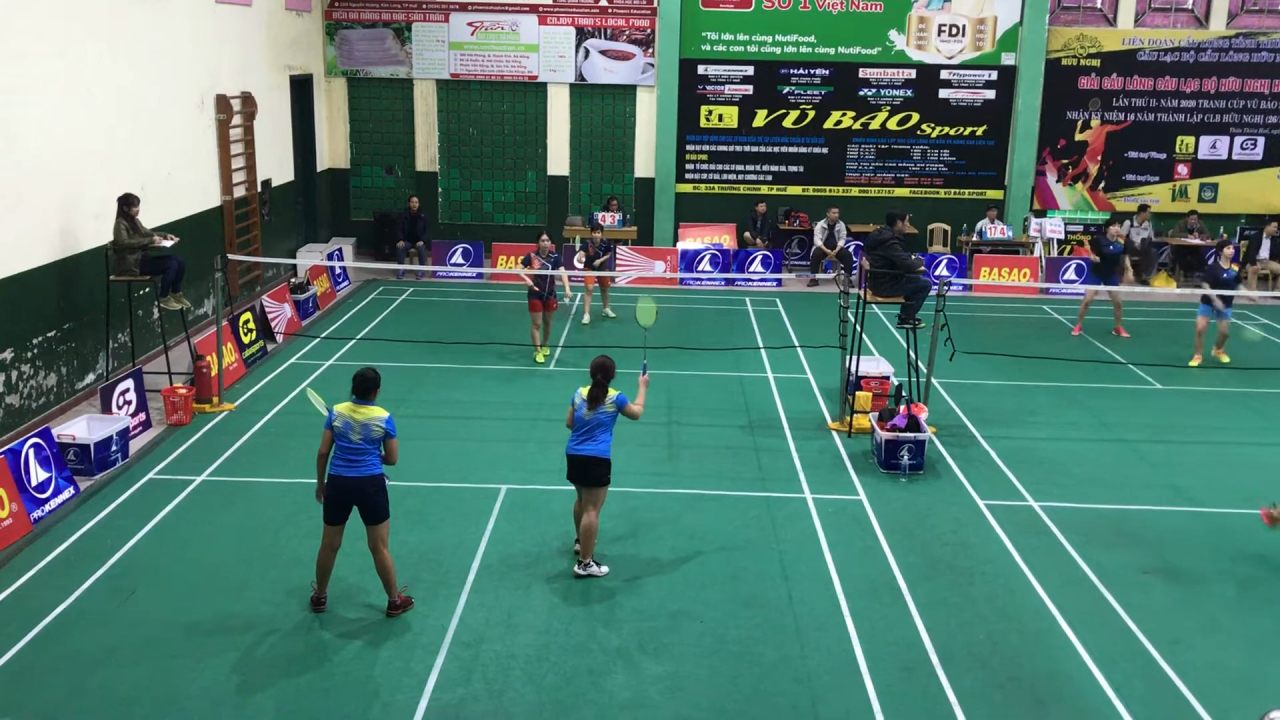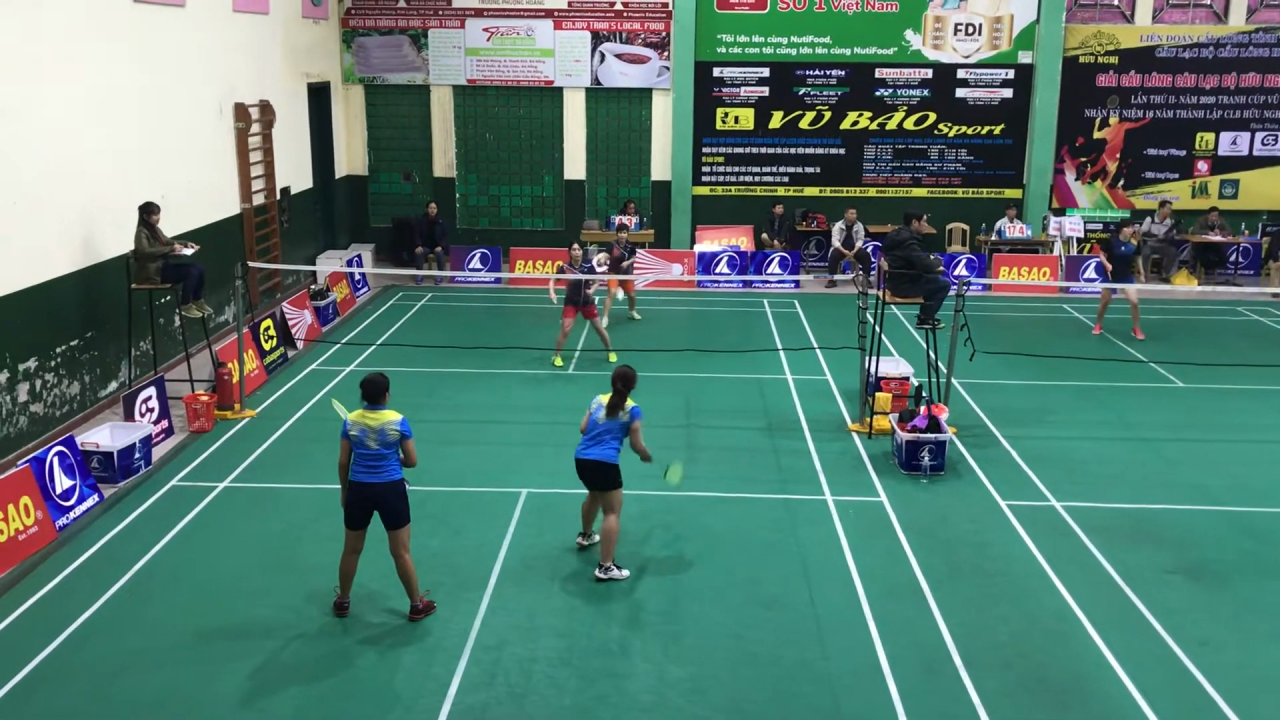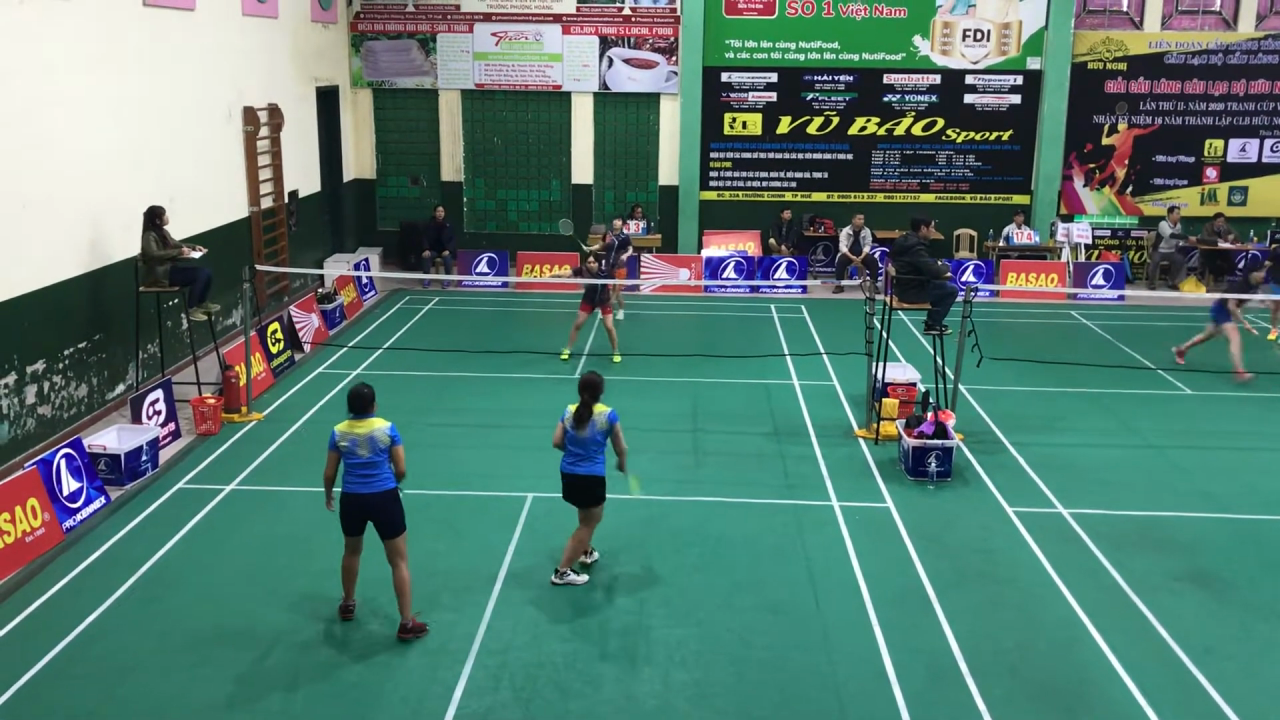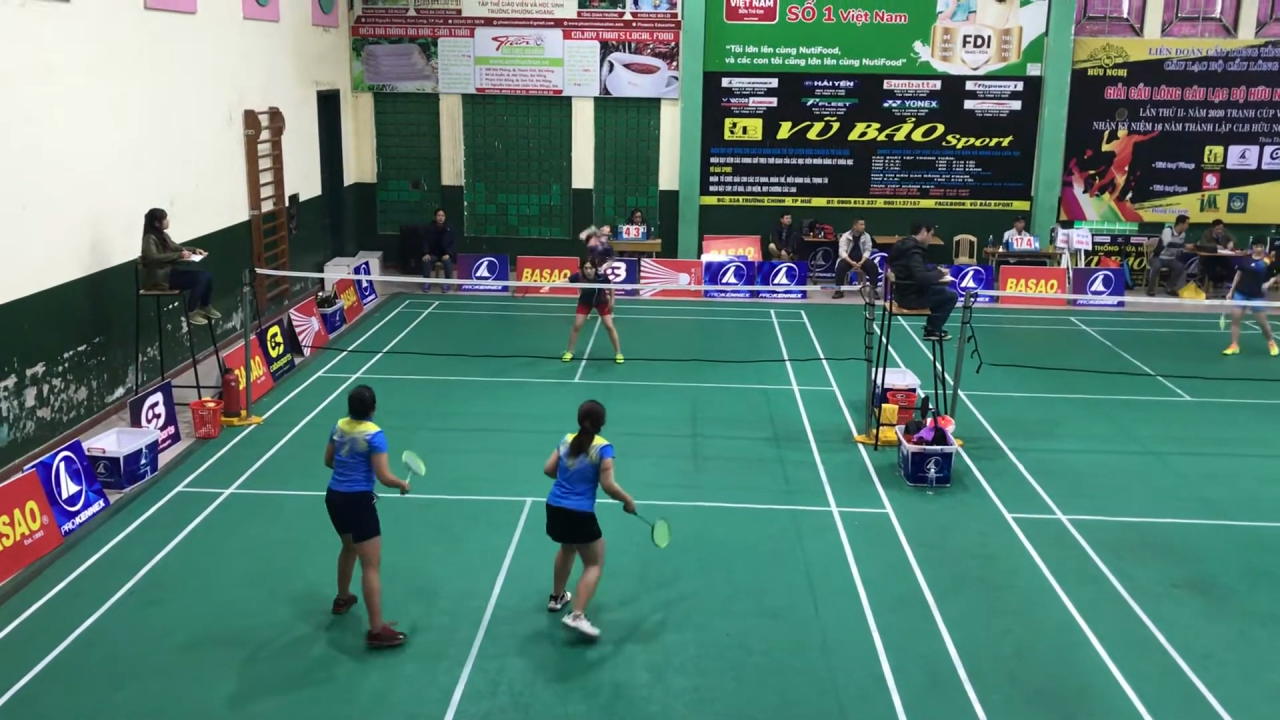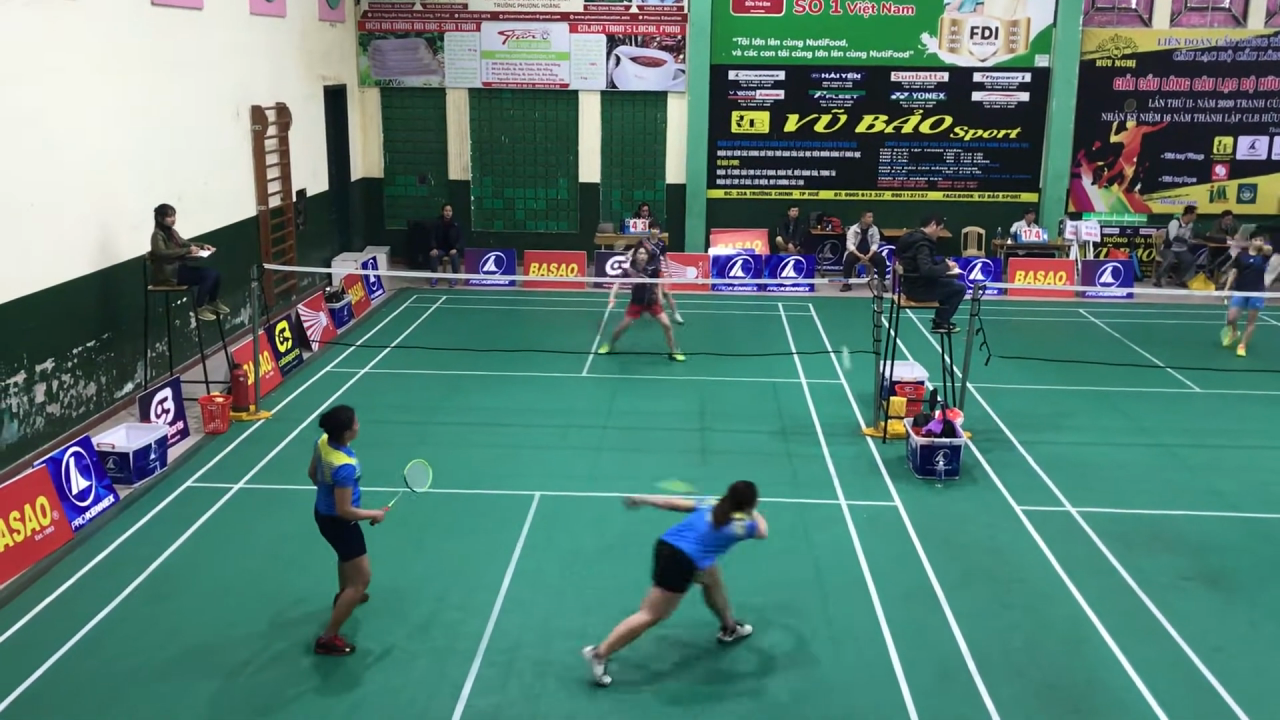
dt=1s
person 1, frame 1
left shoulder: (336, 412)
right shoulder: (383, 418)
left elbow: (322, 452)
right elbow: (392, 459)
left wrist: (320, 483)
left hip: (338, 483)
right hip: (370, 485)
left knee: (329, 545)
right knee: (380, 548)
left ankle: (319, 597)
right ankle: (394, 601)
person 1, frame 2
left shoulder: (351, 421)
right shoulder: (398, 421)
left elbow: (343, 462)
right elbow: (411, 461)
left wrist: (344, 491)
left hip: (358, 490)
right hip: (391, 490)
left knee: (351, 550)
right knee: (401, 553)
left ankle: (342, 601)
right ankle: (416, 605)
person 1, frame 3
left shoulder: (339, 432)
right shoulder: (387, 429)
left elbow: (329, 473)
right elbow: (401, 471)
left wrist: (328, 495)
left hip: (352, 499)
right hip: (384, 498)
left knee: (352, 552)
right knee: (399, 561)
left ankle: (348, 604)
right ankle: (407, 623)
person 1, frame 4
left shoulder: (339, 427)
right shoulder: (374, 435)
right elbow: (384, 477)
right wrist: (403, 485)
left hip: (334, 497)
right hip: (359, 500)
left knee: (349, 547)
right knee: (371, 566)
left ankle: (342, 598)
right ankle: (377, 629)
person 1, frame 5
left shoulder: (322, 443)
right shoulder: (344, 466)
left elbow: (312, 474)
right elbow: (344, 511)
right wrist: (374, 514)
left hip: (323, 513)
right hip: (338, 522)
left knee: (347, 552)
right knee: (361, 581)
left ankle: (345, 596)
right ankle: (328, 639)
person 2, frame 1
left shoulder: (579, 394)
right shoulder: (615, 398)
left elbow: (569, 422)
right elbow: (636, 413)
right wrist: (642, 387)
left hip: (573, 455)
right hip: (596, 459)
left knee: (582, 501)
right knee: (591, 510)
left ankle: (580, 541)
right ankle: (584, 563)
person 2, frame 2
left shoulder: (597, 400)
right shoulder: (632, 409)
left elbow: (583, 428)
right elbow: (636, 445)
right wrist: (646, 455)
left hip: (581, 459)
right hip: (604, 463)
left knee: (594, 495)
right knee: (612, 512)
left ankle: (585, 535)
right ankle: (606, 567)
person 2, frame 3
left shoulder: (569, 412)
right shoulder: (608, 414)
left elbow: (557, 443)
right elbow: (620, 447)
right wrist: (622, 462)
left hip: (568, 473)
right hip: (592, 476)
left knee: (586, 514)
right knee: (588, 523)
left ankle: (586, 552)
right ankle: (562, 571)
person 2, frame 4
left shoulder: (566, 440)
right shoulder: (603, 447)
left elbow: (548, 469)
right elbow: (608, 486)
right wrist: (627, 500)
left hip: (554, 507)
right hip: (580, 513)
left knee: (567, 549)
right knee: (594, 564)
left ankle: (556, 597)
right ankle: (576, 615)
person 2, frame 5
left shoulder: (710, 505)
right shoulder: (744, 524)
left elbow: (672, 503)
right elbow: (763, 532)
left wrist: (641, 499)
right wrist: (755, 514)
left hip: (668, 547)
right hip: (684, 563)
left knee: (712, 579)
right knee: (650, 616)
left ankle: (729, 628)
right ankle: (599, 654)
